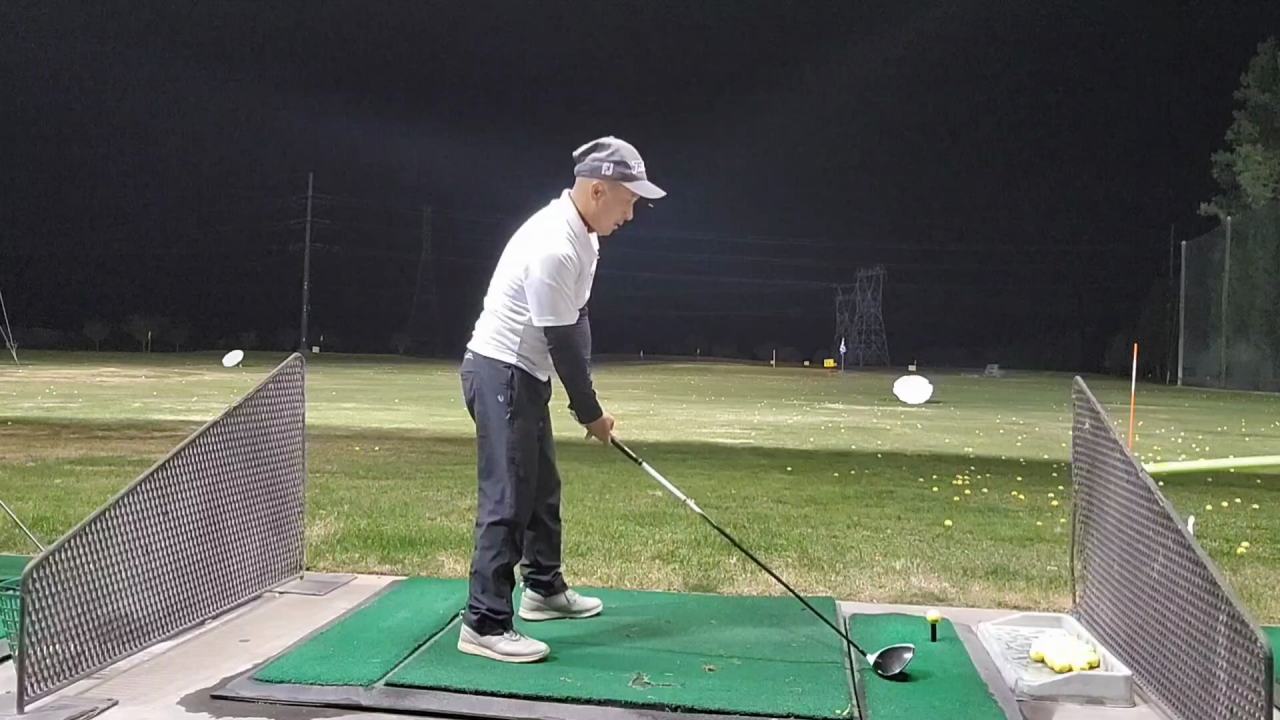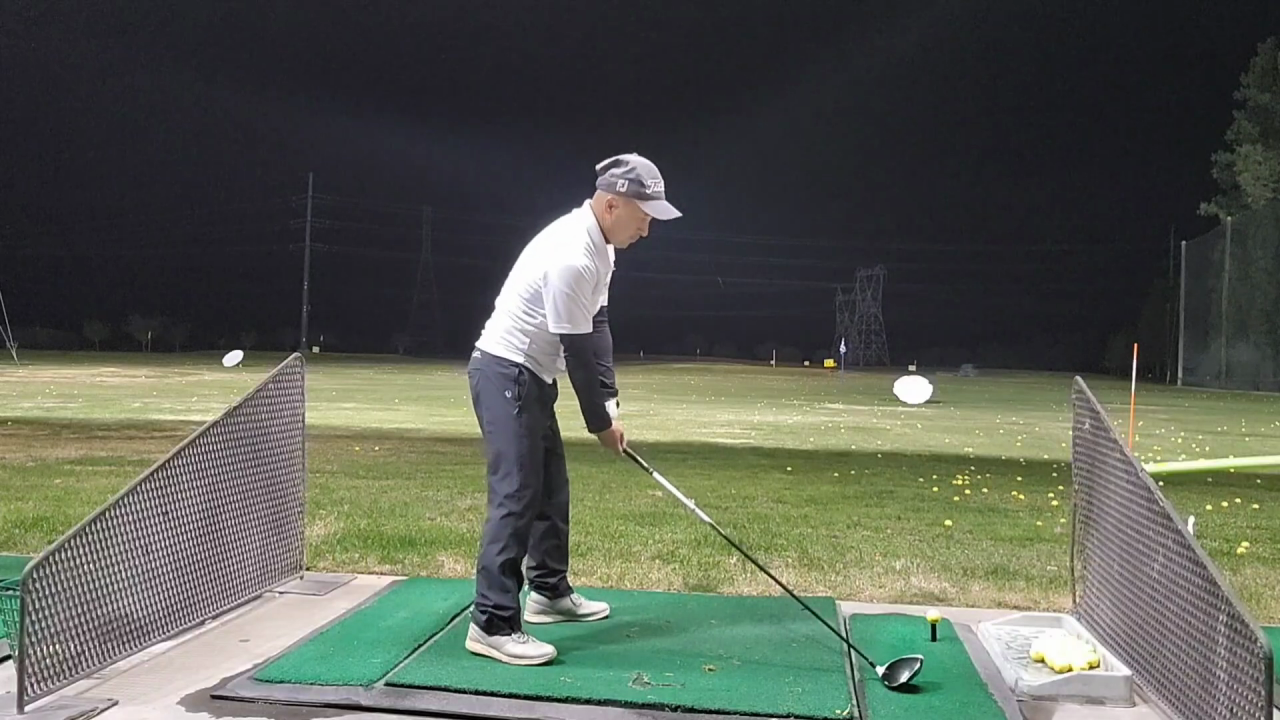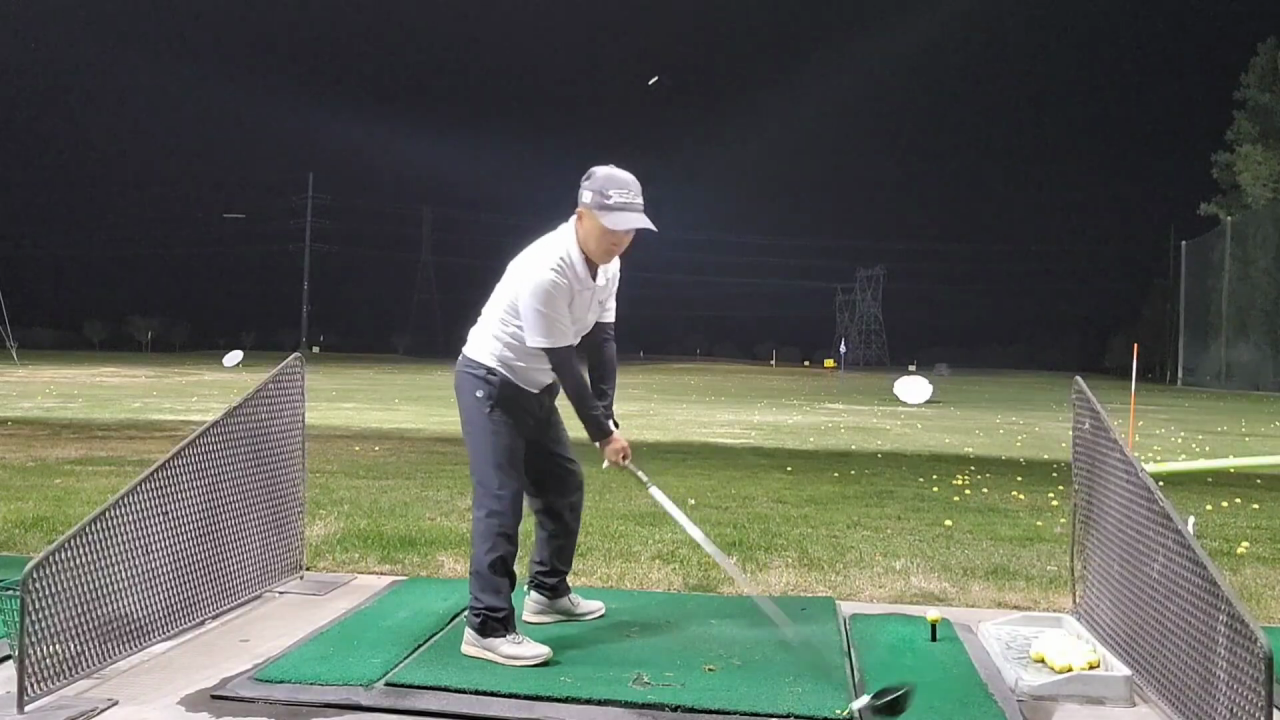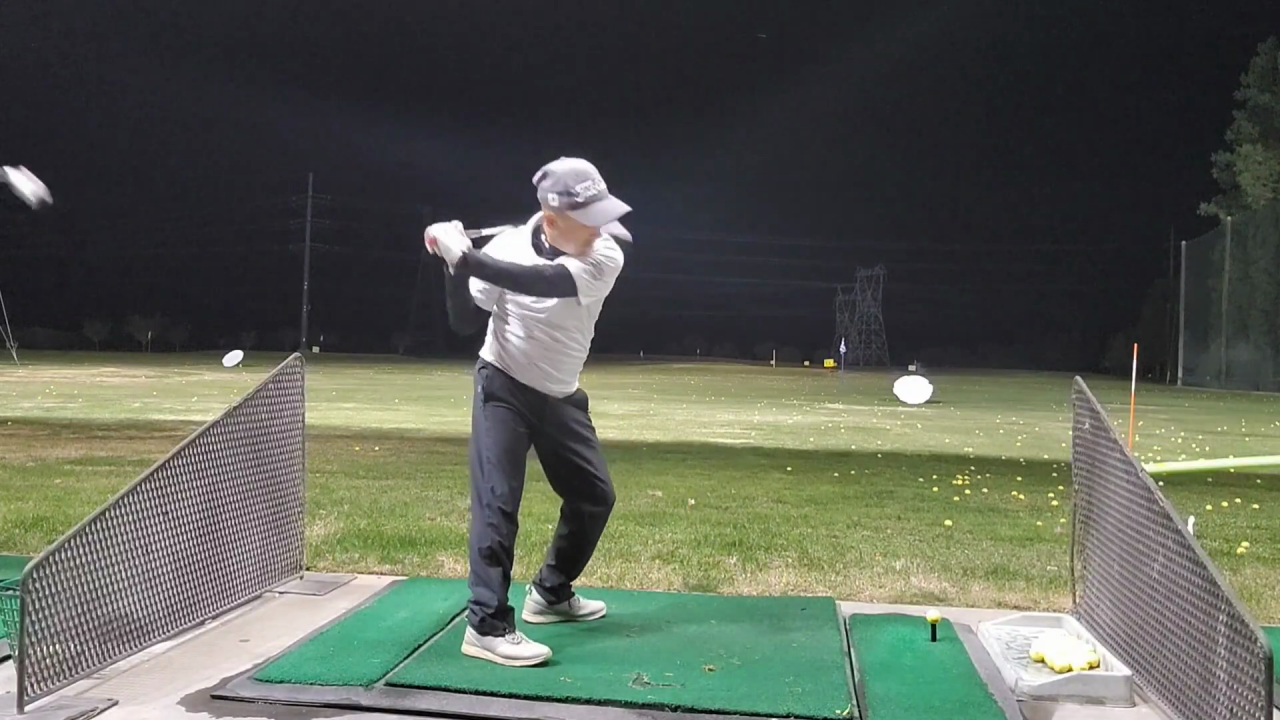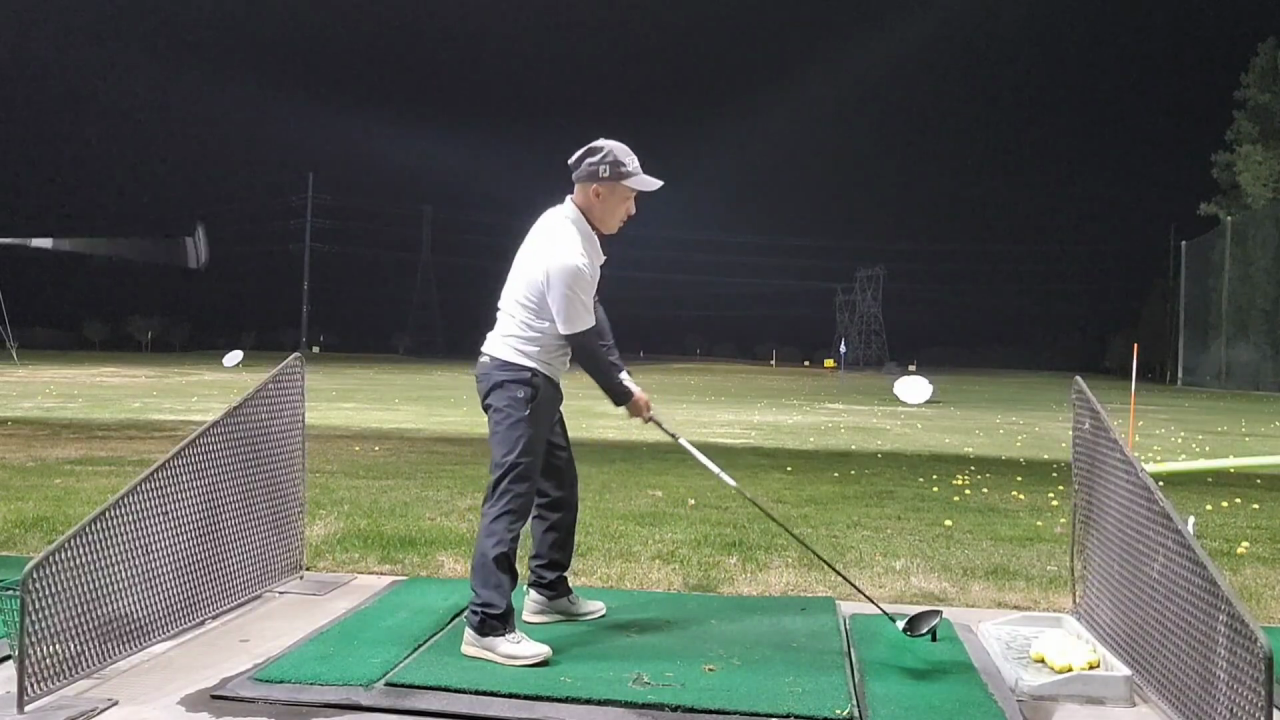
dt=1s
person 1, frame 1
left shoulder: (580, 235)
right shoulder: (553, 247)
left elbow: (576, 324)
right elbow: (561, 341)
left wrist: (587, 399)
right wrist: (589, 412)
left hip: (525, 374)
right hip: (501, 374)
left knee: (541, 486)
right knee: (508, 496)
left ankle: (544, 589)
right ankle: (484, 623)
person 1, frame 2
left shoulder: (595, 243)
right shoulder: (571, 257)
left elbow: (595, 328)
right elbow: (578, 350)
left wrist: (609, 400)
right wrist: (599, 423)
left hip: (529, 375)
right hip: (505, 373)
left knee: (551, 487)
right knee: (516, 493)
left ankle: (549, 592)
right ankle: (493, 623)
person 1, frame 3
left shoulder: (605, 264)
right shoulder: (546, 271)
left elbow: (600, 343)
right elbow: (563, 363)
left wrist: (607, 416)
right wrist: (601, 433)
left hip: (532, 386)
right hip: (490, 380)
left knee: (563, 484)
right knee: (500, 497)
left ankle: (548, 591)
right ankle: (487, 626)
person 1, frame 4
left shoulder: (606, 256)
right shoulder: (506, 246)
left elbow: (541, 281)
right elbow: (466, 322)
left wrist: (465, 255)
right wrist: (456, 265)
left hip: (562, 396)
right hip: (503, 386)
left knee: (595, 496)
right knee: (497, 499)
left ankle: (551, 592)
right ankle: (488, 625)
person 1, frame 5
left shoulder: (566, 222)
right shoulder: (567, 257)
left elbow: (590, 317)
right elbow: (583, 343)
left wrist: (621, 371)
right wrist: (623, 395)
left hip: (532, 376)
right hip: (516, 377)
left knee: (559, 487)
right knee: (514, 496)
left ankle: (548, 591)
right ankle: (487, 625)
